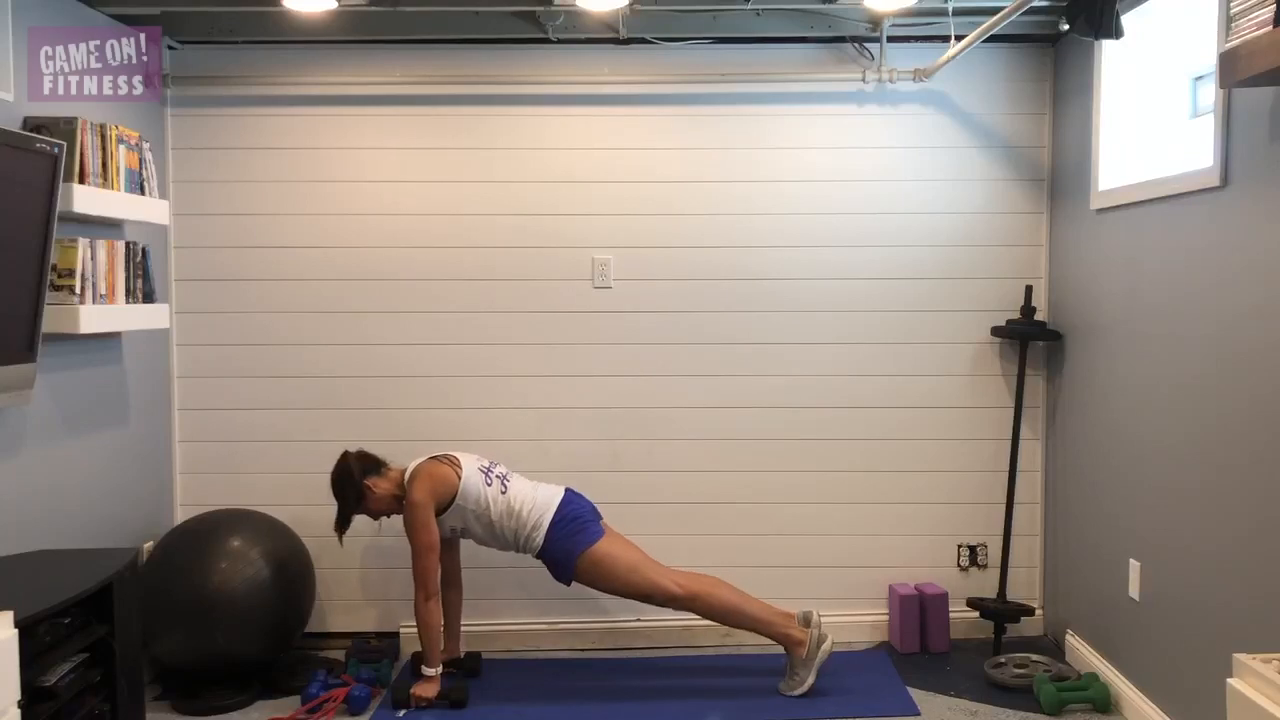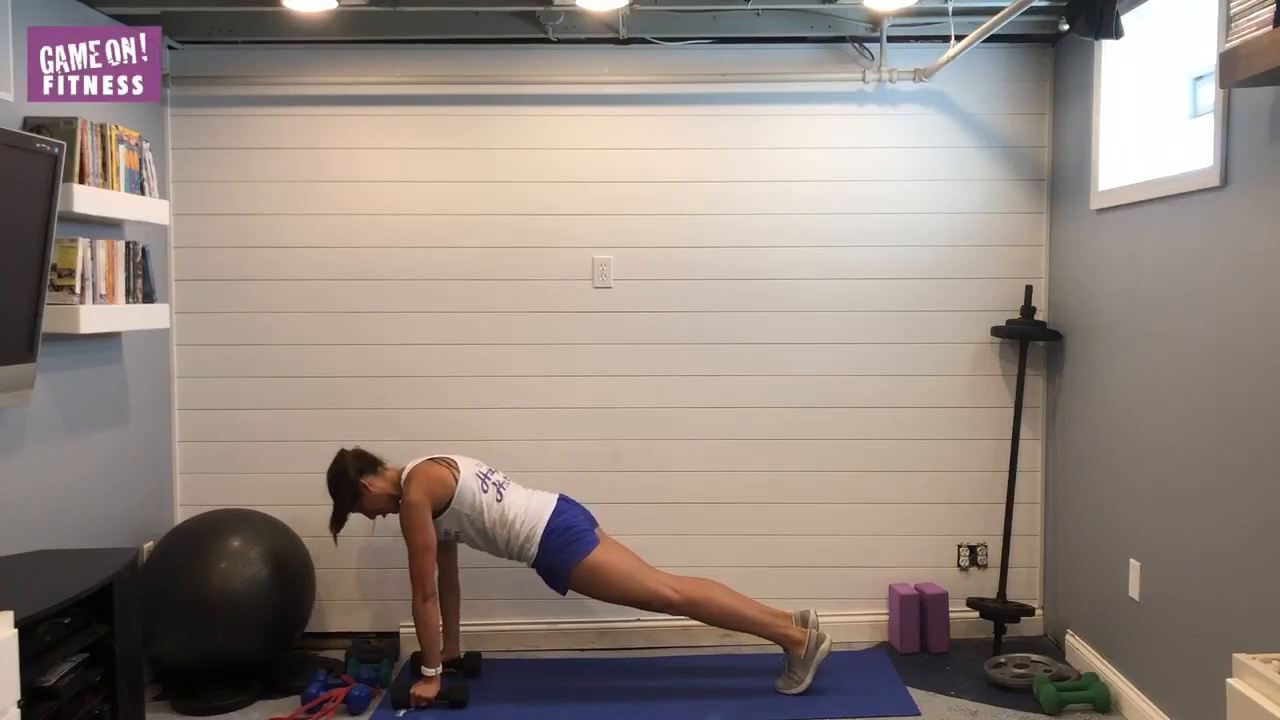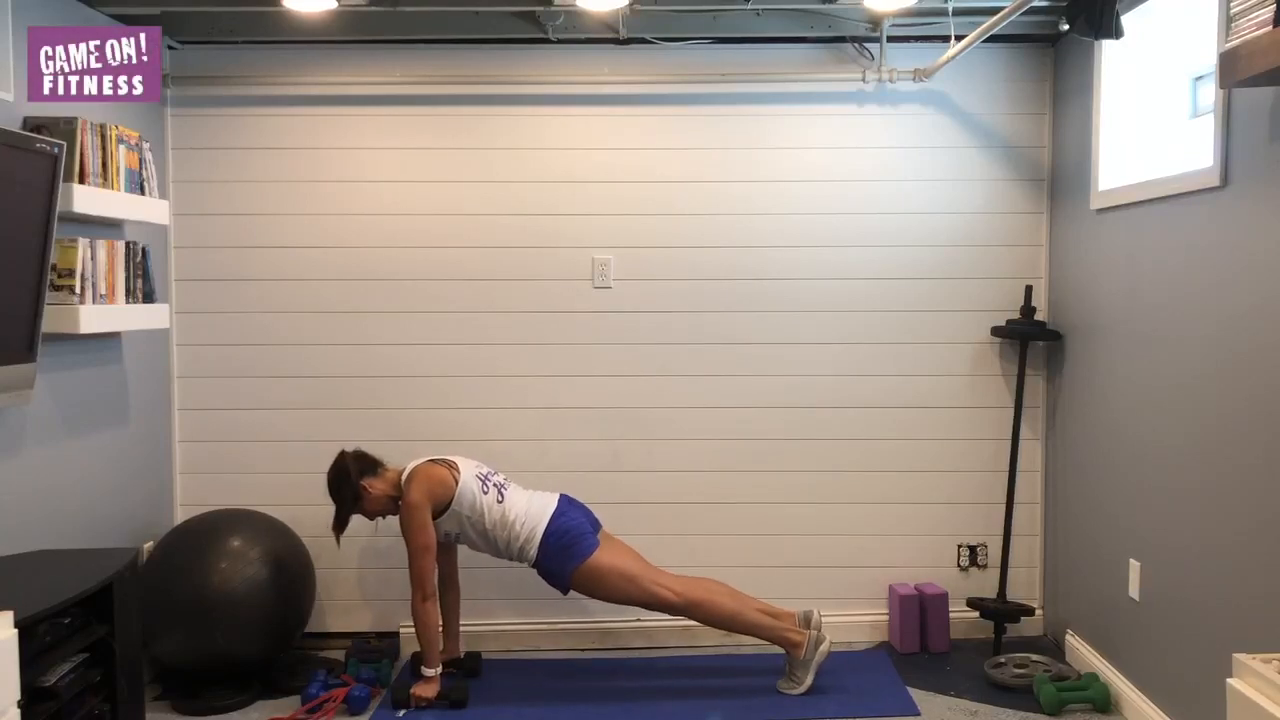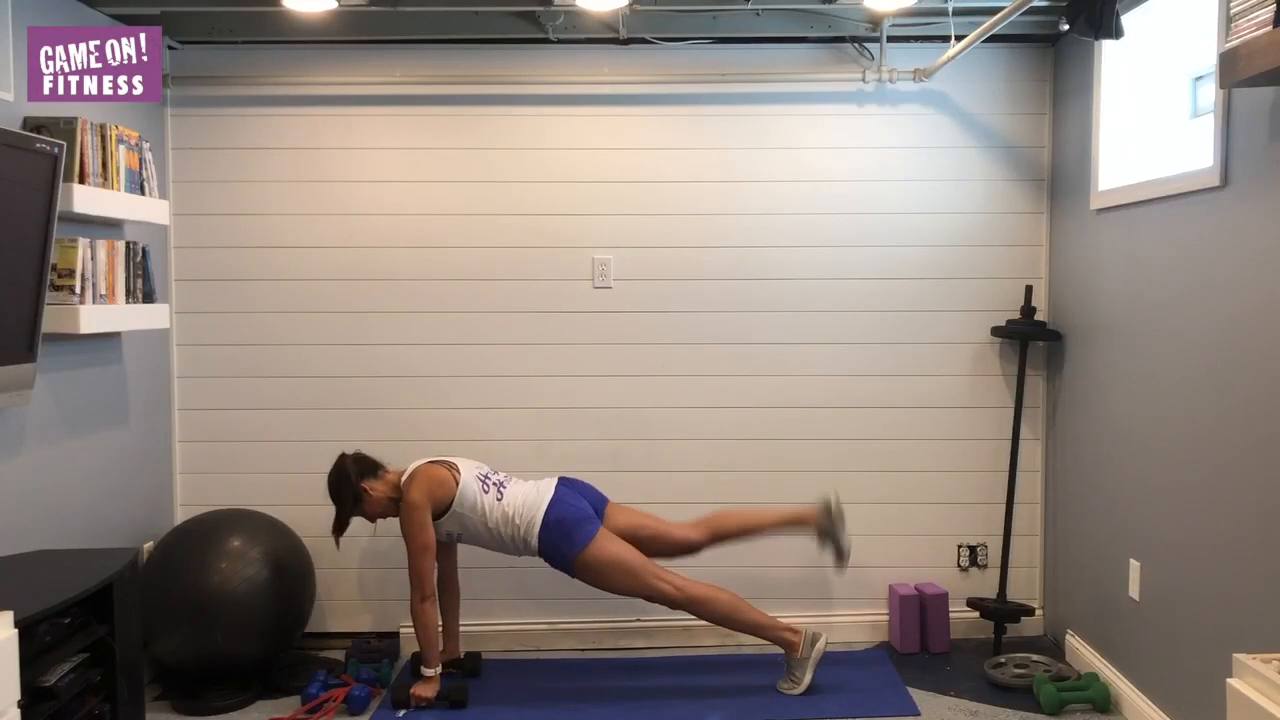
dt=0.3s
person 1, frame 1
left shoulder: (417, 493)
right shoulder: (433, 476)
left elbow: (428, 591)
right elbow: (450, 579)
left wrist: (431, 672)
right wrist: (451, 649)
left hip: (557, 529)
right hip: (562, 511)
left knee: (671, 588)
right knee: (670, 583)
left ankle: (798, 639)
right ankle: (793, 620)
person 1, frame 2
left shoulder: (414, 494)
right shoulder: (430, 477)
left elbow: (425, 593)
right elbow: (447, 579)
left wrist: (430, 673)
right wrist: (451, 650)
left hip: (551, 540)
right hip: (559, 517)
left knee: (667, 594)
right knee: (666, 586)
left ankle: (795, 638)
right ankle: (791, 620)
person 1, frame 3
left shoulder: (414, 496)
right shoulder: (430, 477)
left elbow: (424, 593)
right elbow: (447, 578)
left wrist: (430, 672)
right wrist: (451, 648)
left hip: (555, 540)
right hip: (559, 515)
left knee: (670, 595)
right knee: (670, 586)
left ankle: (796, 639)
right ankle: (791, 619)
person 1, frame 4
left shoulder: (412, 496)
right shoulder: (430, 480)
left elbow: (424, 594)
right elbow: (447, 577)
left wrist: (431, 673)
right wrist: (452, 648)
left hip: (555, 526)
right hip: (563, 498)
left knee: (672, 588)
right knee: (695, 534)
left ankle: (794, 640)
right ankle: (813, 517)
